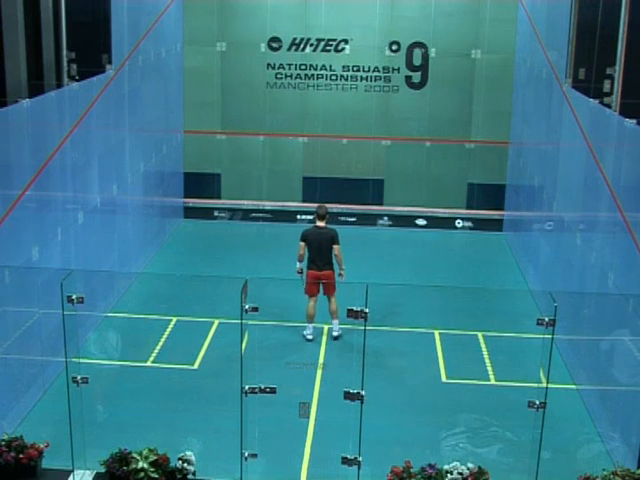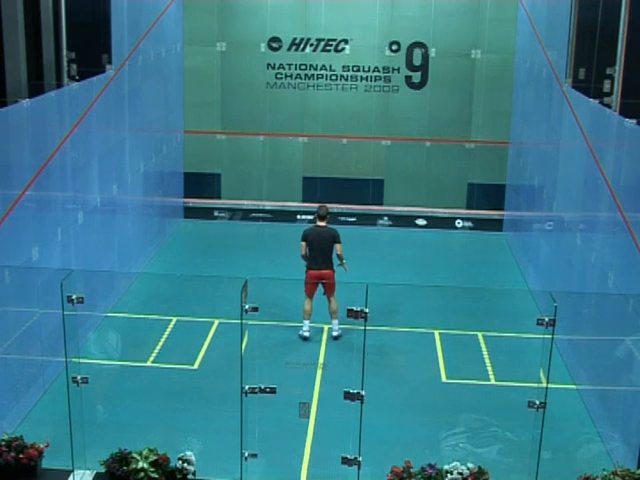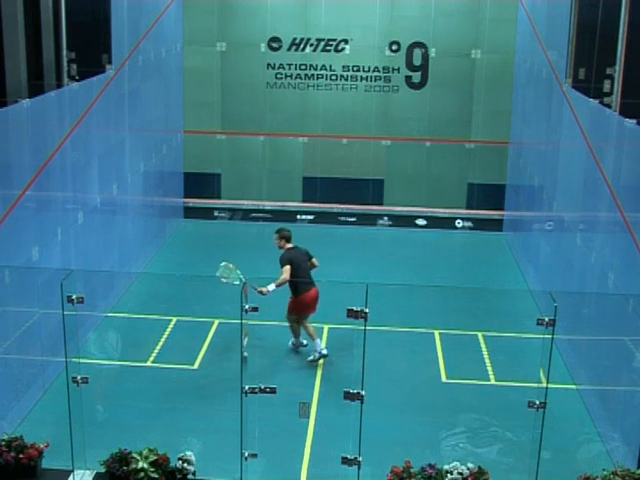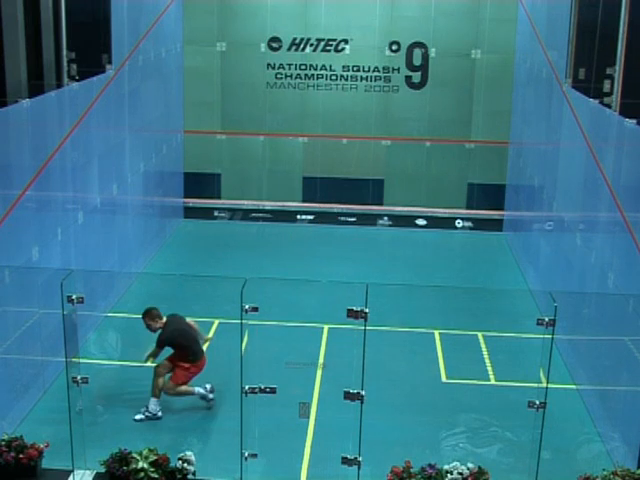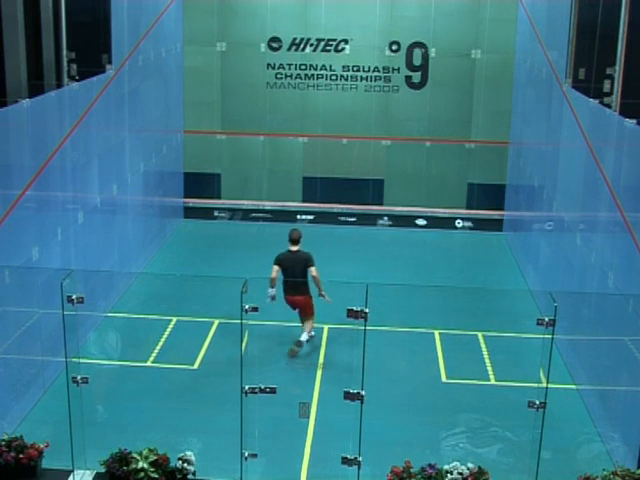
dt=1s
person 1, frame 1
left shoulder: (306, 232)
right shoulder: (332, 233)
left elbow: (301, 253)
right elbow: (337, 253)
left wrist: (299, 266)
right wrist: (341, 269)
left hip: (312, 271)
right hip: (328, 271)
left knee: (312, 301)
right knee: (332, 298)
left ankle: (309, 331)
right ankle: (335, 329)
person 1, frame 2
left shoulder: (307, 232)
right shoulder: (333, 232)
left elbow: (303, 253)
right elbow: (339, 252)
right wrist: (343, 262)
left hip: (312, 271)
right hip: (328, 271)
left knee: (308, 299)
right knee: (331, 298)
left ankle: (306, 330)
right ankle: (335, 329)
person 1, frame 3
left shoulder: (285, 256)
right shoulder: (302, 251)
left elbow: (286, 278)
right elbow: (315, 264)
left wrist: (269, 288)
left hip: (300, 295)
right hip: (312, 291)
left knee: (293, 319)
right knee: (302, 322)
left ankle: (298, 341)
right ankle: (320, 349)
person 1, frame 4
left shoulder: (165, 335)
right shoulder: (174, 317)
left elbow: (154, 354)
right elbow: (191, 324)
left wrist: (147, 358)
right wrist: (201, 336)
left hip: (193, 363)
right hip: (186, 355)
left knee: (169, 389)
right knee: (159, 370)
left ankle: (202, 391)
right ankle: (153, 410)
person 1, frame 5
left shoulder: (280, 257)
right shoulder: (306, 256)
left elbow: (273, 277)
right elbow: (314, 275)
left wrist: (271, 292)
right wrist: (321, 291)
left hip: (289, 296)
right hip: (303, 295)
left knee: (302, 312)
right knee: (309, 319)
left ankle: (308, 333)
right ankle: (301, 339)
